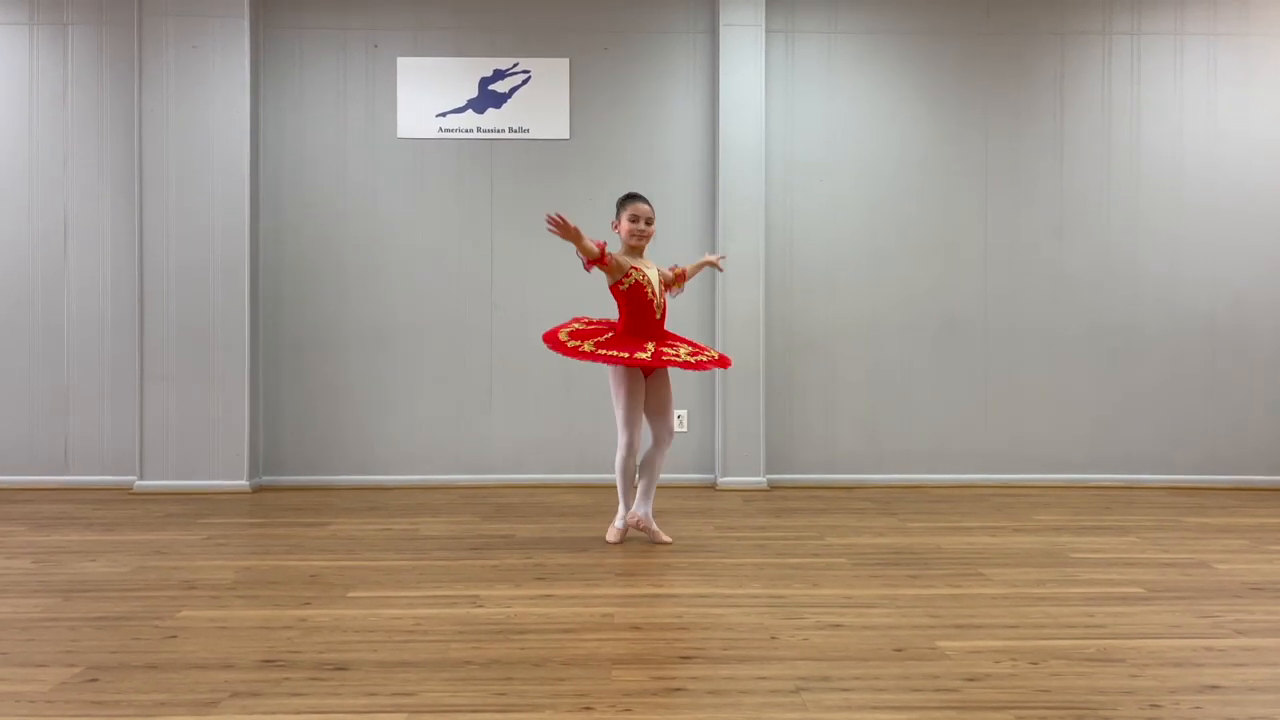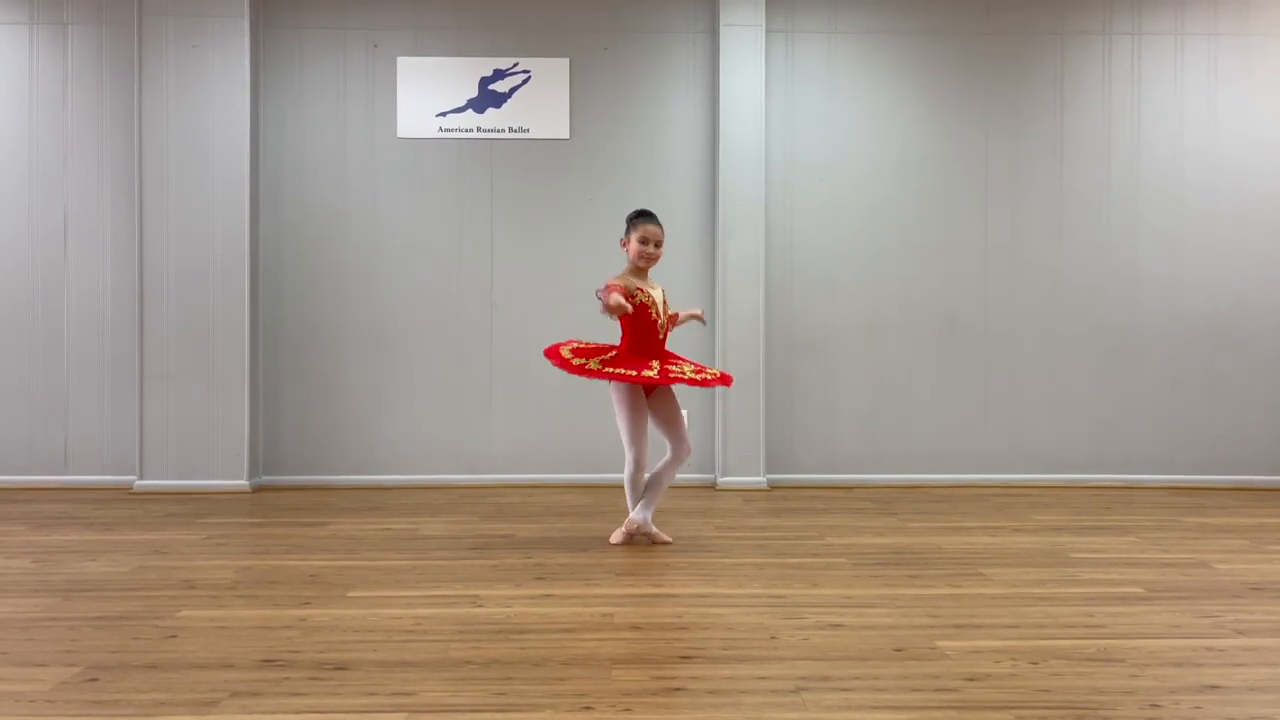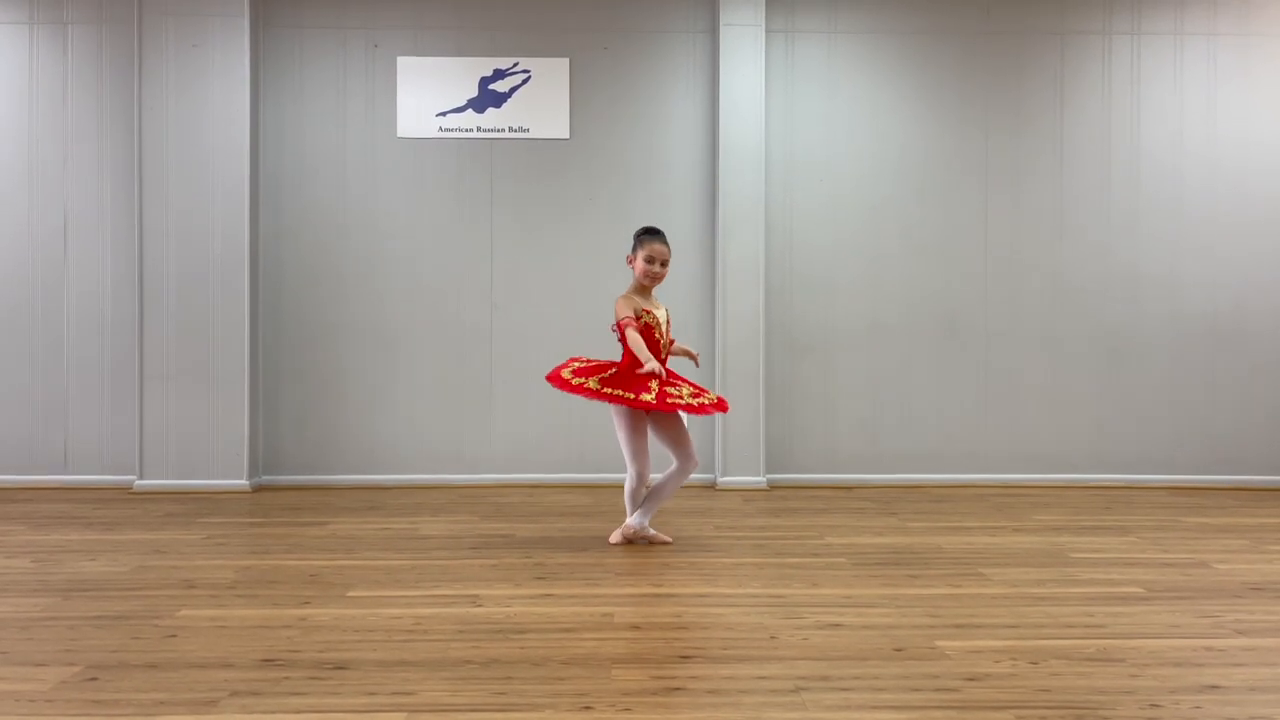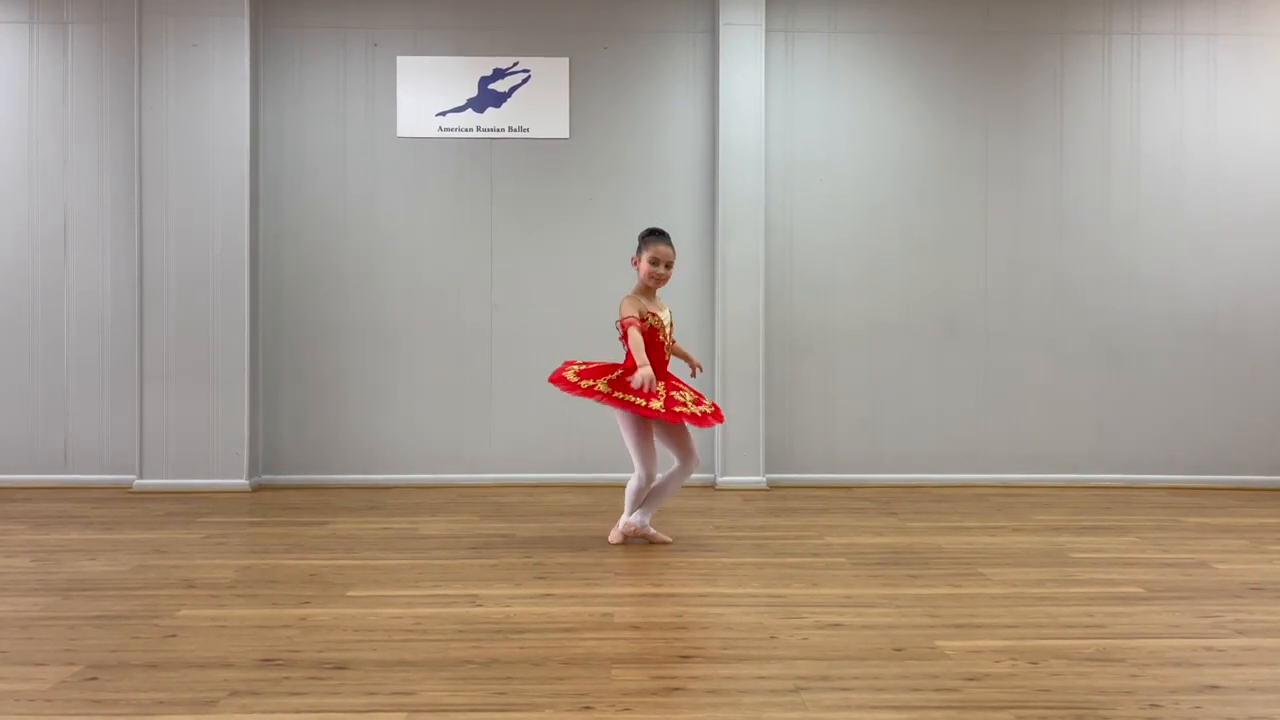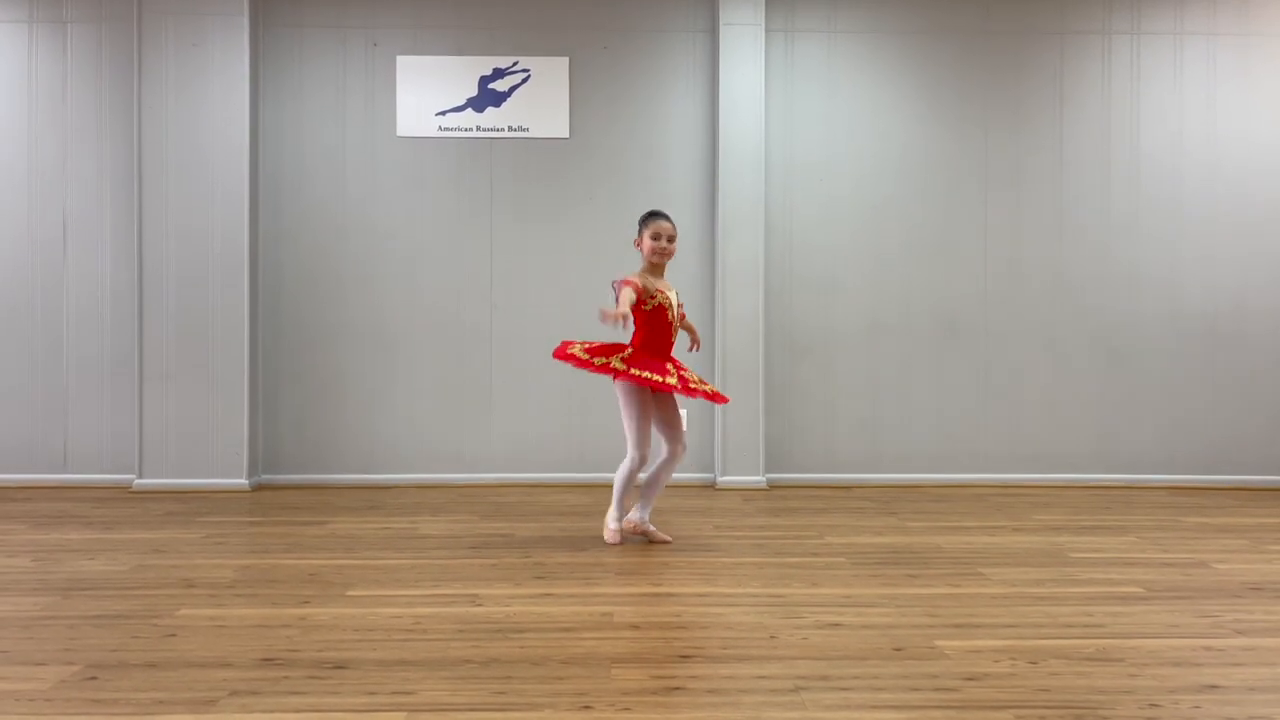
dt=0.1s
person 1, frame 1
left shoulder: (651, 265)
right shoulder: (616, 262)
left elbow: (674, 280)
right elbow: (592, 252)
left wrist: (705, 261)
right wrist: (574, 236)
left hip: (655, 354)
right hip: (624, 352)
left knee: (664, 435)
right knee: (629, 440)
left ankle: (642, 513)
right ankle: (624, 513)
person 1, frame 2
left shoulder: (657, 287)
right shoulder: (624, 284)
right elbow: (611, 295)
left wrist: (689, 314)
right wrist: (615, 304)
left hip: (656, 376)
right hip: (626, 373)
left knee: (682, 448)
right knee: (636, 458)
left ankle: (641, 519)
right ankle: (634, 517)
person 1, frame 3
left shoulder: (658, 304)
right shoulder: (626, 303)
right elbow: (632, 335)
left wrist: (685, 350)
right wrist: (648, 363)
left hip: (657, 389)
right hip: (626, 388)
left knee: (688, 461)
right knee: (638, 471)
left ankle: (638, 522)
right ankle: (631, 520)
person 1, frame 4
left shoulder: (662, 306)
right shoulder: (631, 304)
right elbow: (633, 335)
left wrist: (687, 357)
right wrist: (643, 367)
left hip: (660, 392)
right hip: (631, 391)
left knee: (689, 460)
right knee: (646, 473)
left ankle: (639, 522)
right ankle: (628, 519)
person 1, frame 5
left shoulder: (665, 284)
right shoulder: (637, 280)
right elbow: (626, 290)
left wrist: (691, 330)
right wrist: (622, 310)
left hip: (660, 370)
right hip: (633, 369)
left knee: (676, 448)
right knee: (639, 454)
left ankle: (637, 517)
right ankle: (615, 515)
